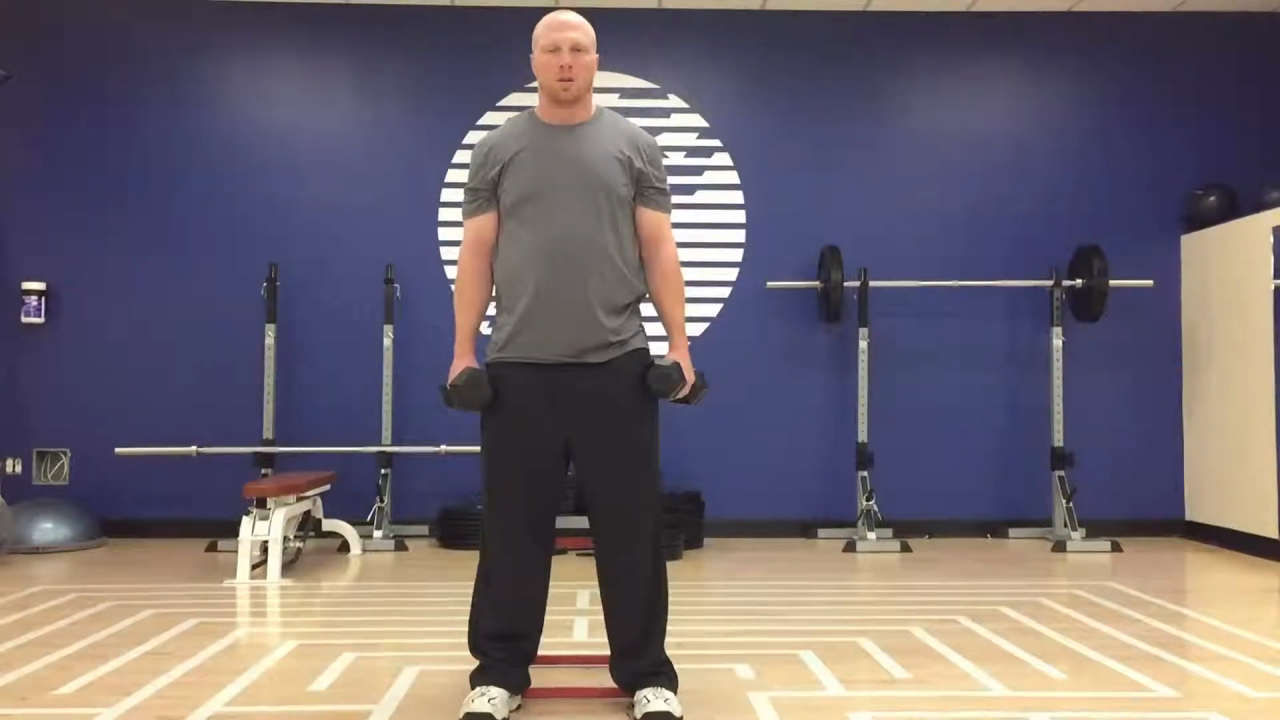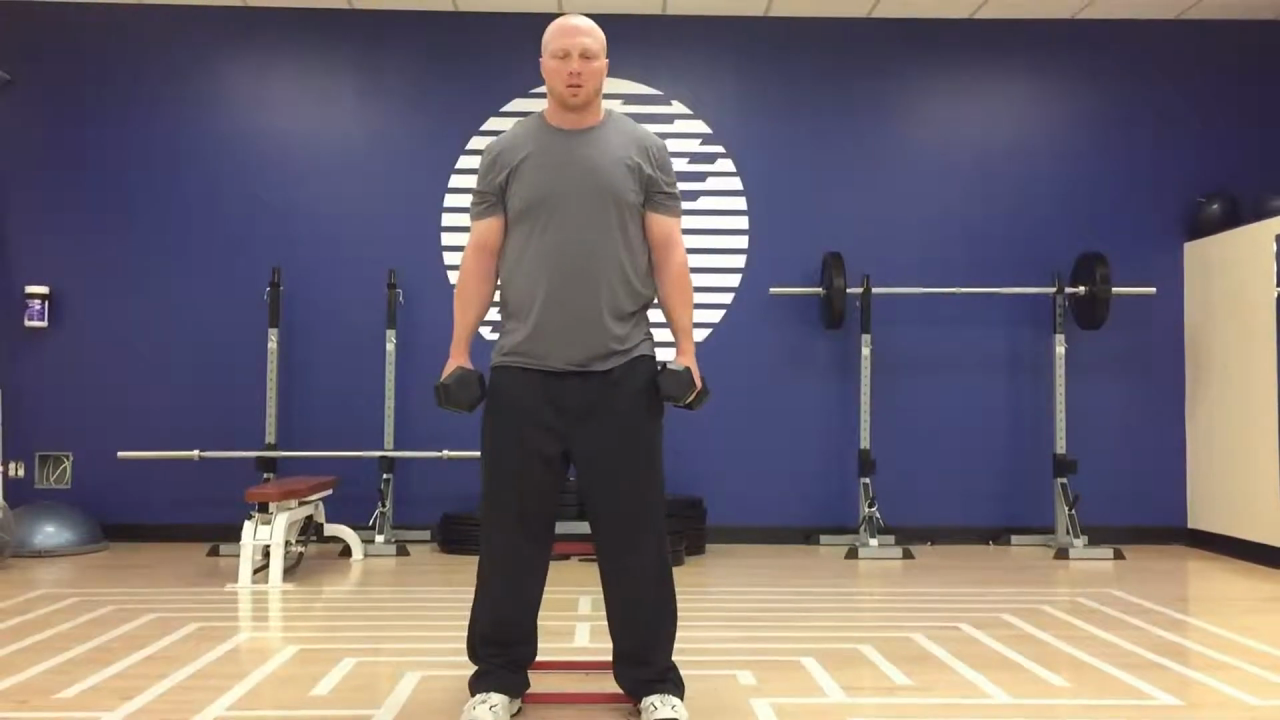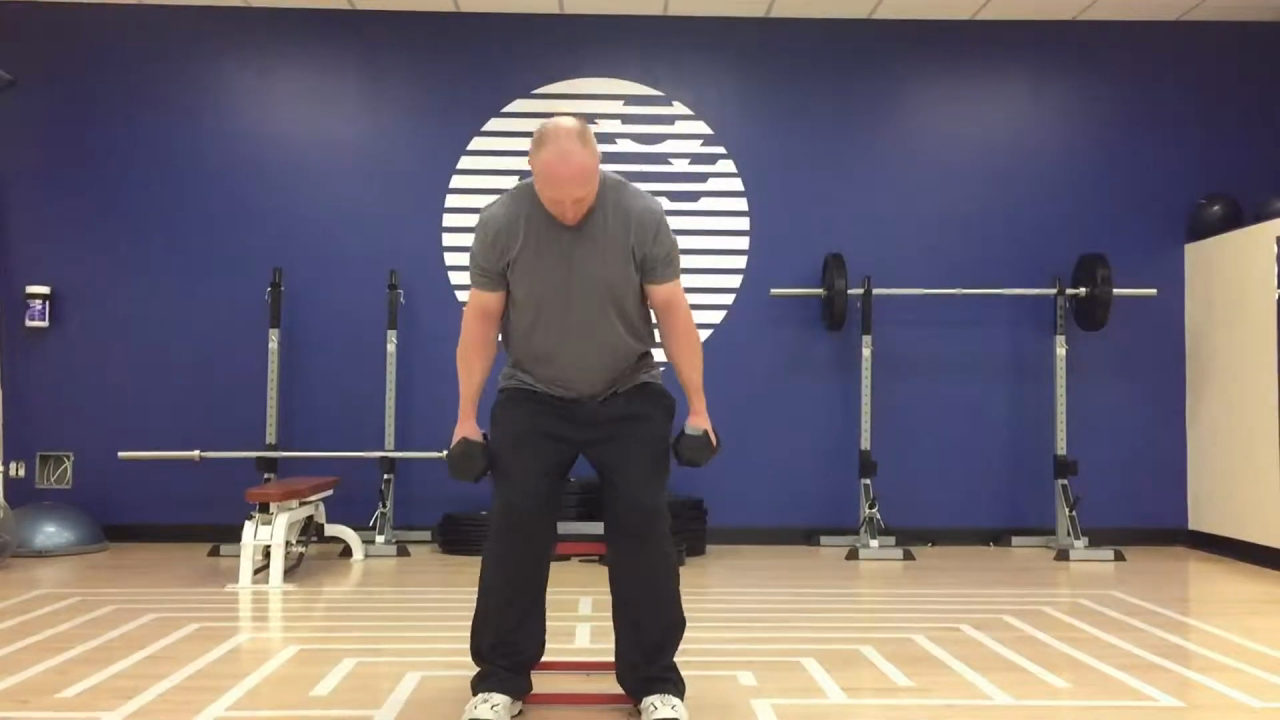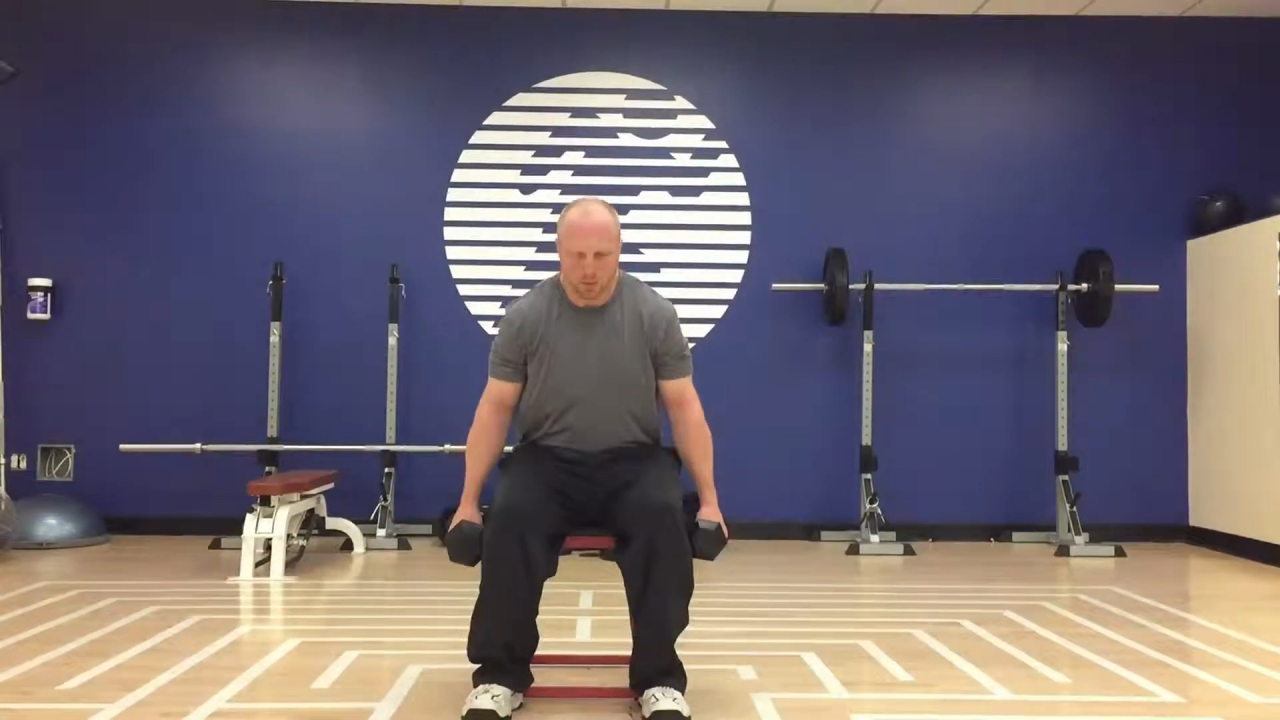
dt=0.7s
person 1, frame 1
left shoulder: (633, 146)
right shoulder: (497, 149)
left elbow: (658, 249)
right elbow: (477, 253)
left wrist: (677, 343)
right wrist: (464, 349)
left hip: (617, 366)
right hip: (518, 369)
left knee: (630, 527)
right knee: (513, 527)
person 1, frame 2
left shoulder: (642, 149)
right shoulder: (507, 152)
left elbow: (667, 254)
right elbow: (482, 255)
left wrist: (685, 348)
right wrist: (459, 350)
left hip: (621, 374)
right hip: (523, 374)
left knee: (633, 532)
right knee: (512, 530)
person 1, frame 3
left shoulder: (640, 214)
right shoulder: (501, 221)
left elbow: (673, 313)
right elbow: (481, 319)
left wrist: (698, 406)
right wrist: (466, 415)
left hip: (628, 396)
right hip: (533, 398)
left knee: (643, 520)
right knee: (515, 519)
person 1, frame 4
left shoulder: (654, 315)
right shoulder: (524, 318)
left elbow: (685, 408)
right elbow: (495, 408)
left wrist: (709, 498)
right wrist: (468, 500)
left hip: (632, 461)
right hip: (547, 462)
left knee: (661, 516)
right knee: (511, 518)
right ankle: (499, 676)
